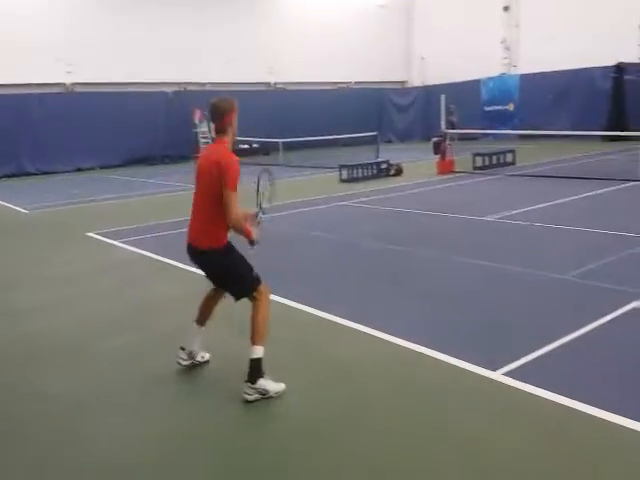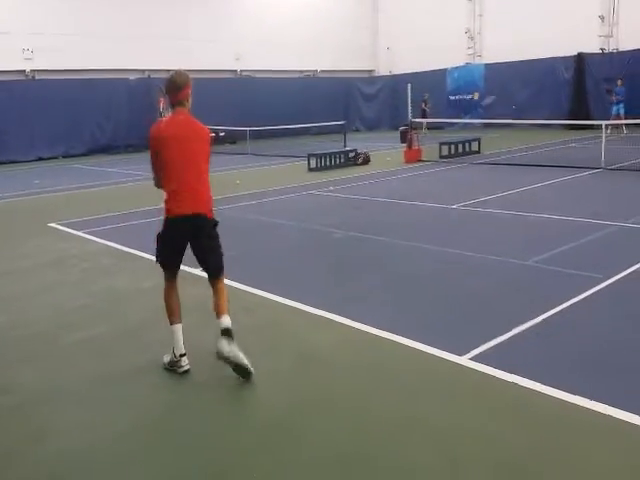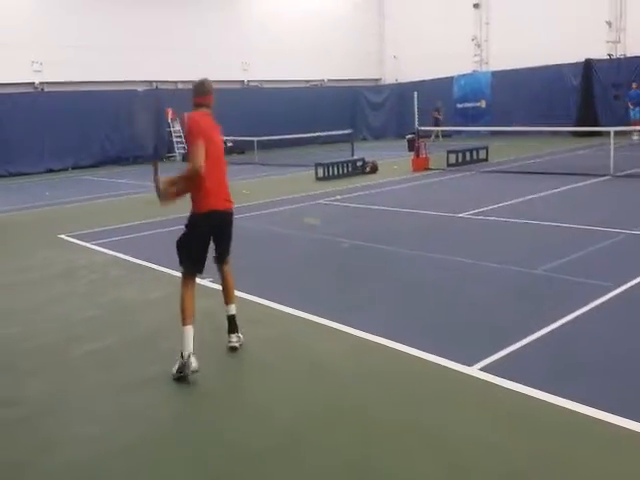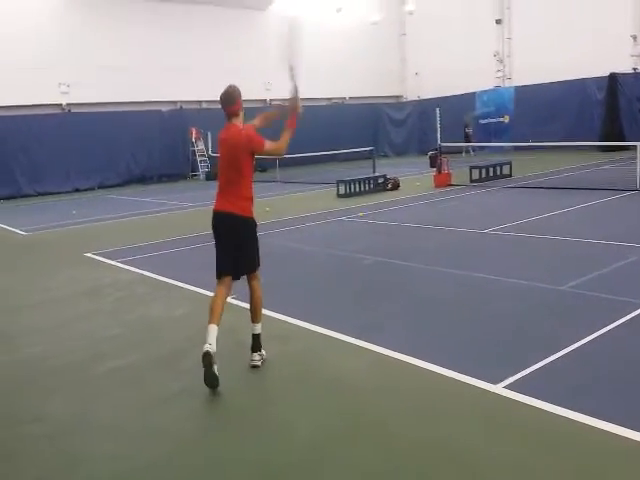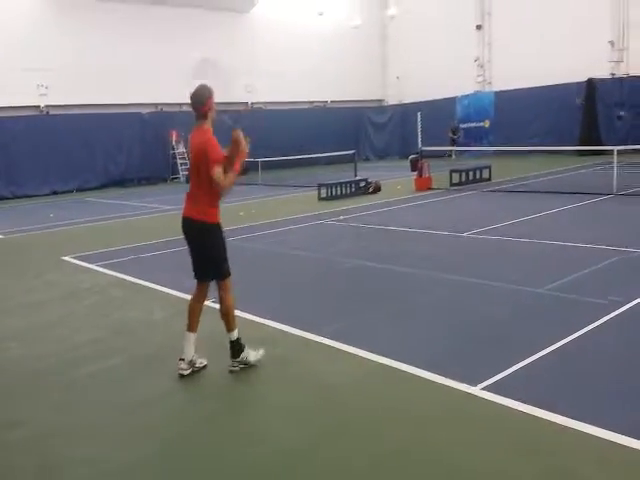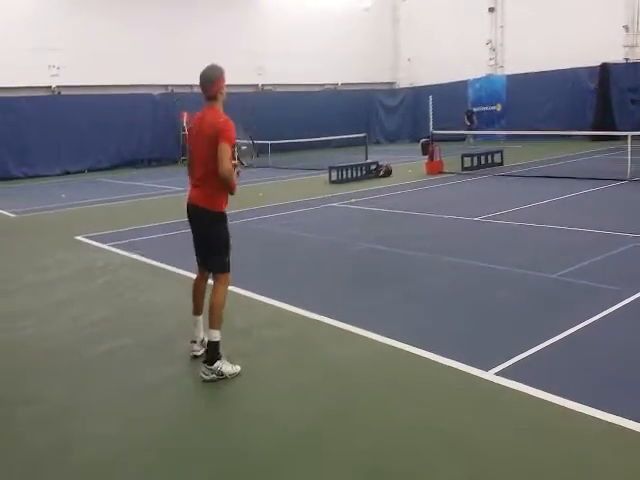
dt=0.4s
person 1, frame 1
left shoulder: (205, 156)
right shoulder: (229, 161)
right elbow: (231, 218)
left wrist: (240, 219)
right wrist: (248, 232)
left hip: (195, 244)
right hip: (215, 246)
left knee: (219, 288)
right knee: (260, 296)
left ankle: (189, 350)
right ankle: (255, 380)
person 1, frame 2
left shoulder: (158, 131)
right shoulder: (203, 131)
left elbow: (159, 181)
left hip: (176, 215)
right hip: (205, 213)
left knee: (170, 278)
right knee: (218, 282)
left ankle: (179, 354)
right ankle: (226, 338)
person 1, frame 3
left shoulder: (193, 122)
right shoulder: (215, 128)
left elbow: (198, 167)
left wrist: (166, 183)
right wrist: (174, 189)
left hip: (204, 211)
right hip: (225, 209)
left knee: (188, 280)
right knee: (224, 263)
left ankle: (188, 356)
right ankle: (233, 330)
person 1, frame 4
left shoulder: (224, 134)
right shoulder: (246, 136)
right elbow: (279, 149)
left wrist: (274, 113)
right wrist: (292, 120)
left hip: (221, 215)
right hip: (241, 217)
left knee: (224, 283)
right knee: (253, 278)
left ankle: (210, 347)
right ankle: (256, 348)
person 1, frame 5
left shoulder: (197, 137)
right shoulder: (209, 142)
left elbow: (216, 173)
right elbow: (221, 188)
left wrist: (233, 150)
right wrist: (240, 159)
left hip: (192, 220)
right hip: (205, 223)
left knee: (202, 285)
right knee: (224, 286)
left ankle: (188, 358)
right ankle: (237, 352)
person 1, frame 6
left shoulder: (194, 122)
right shoulder: (223, 123)
right elbow: (224, 169)
right wrist: (233, 184)
left hip: (194, 204)
right hip: (212, 208)
left knee: (204, 271)
right knee: (221, 278)
left ankle: (199, 339)
right ankle: (213, 360)
